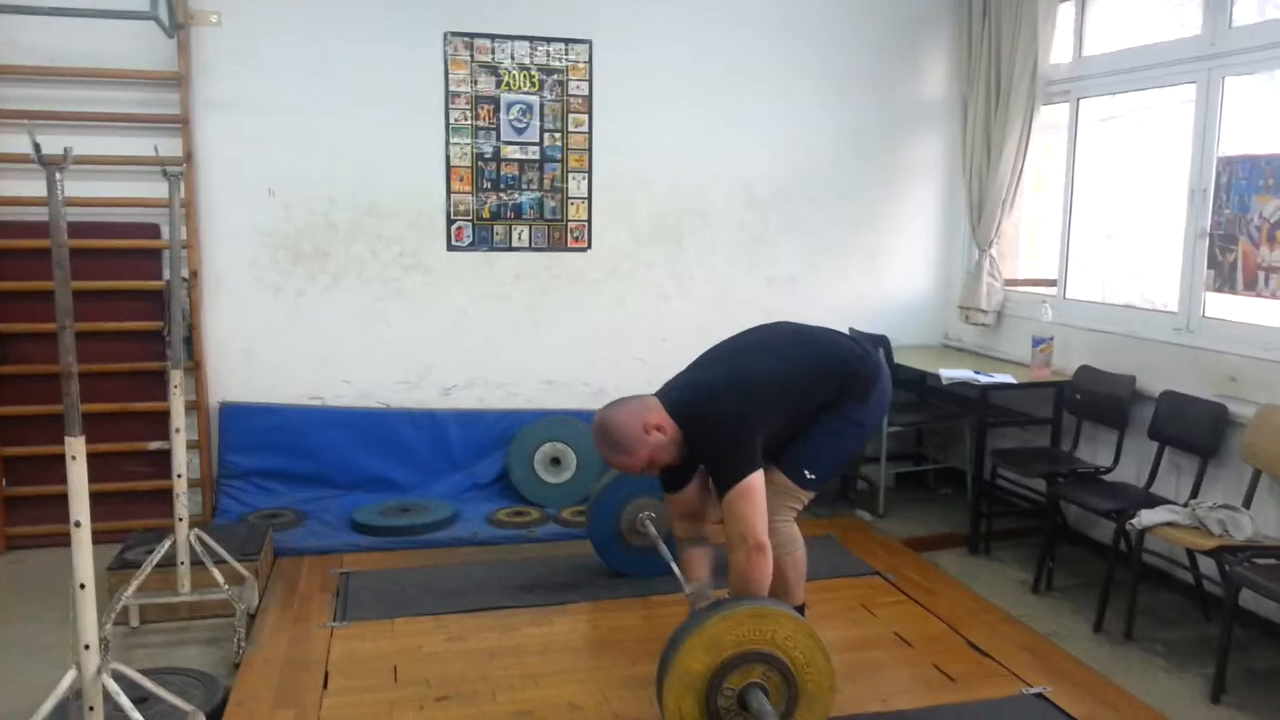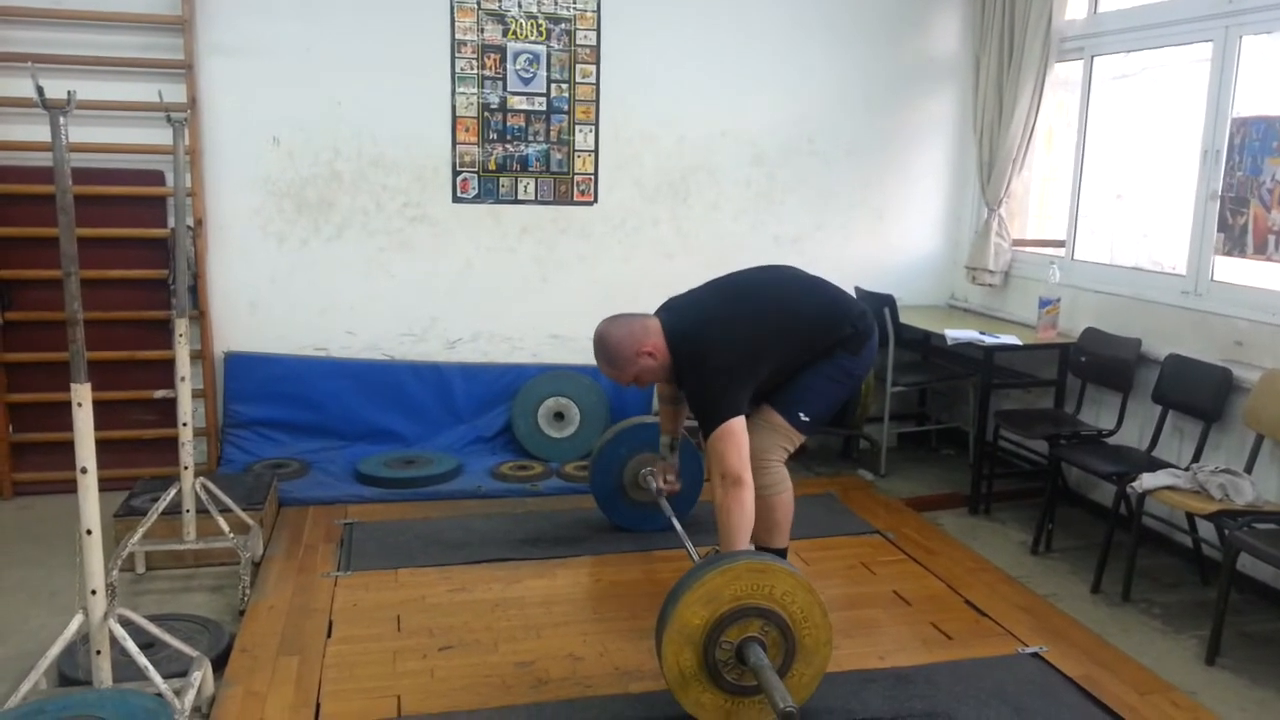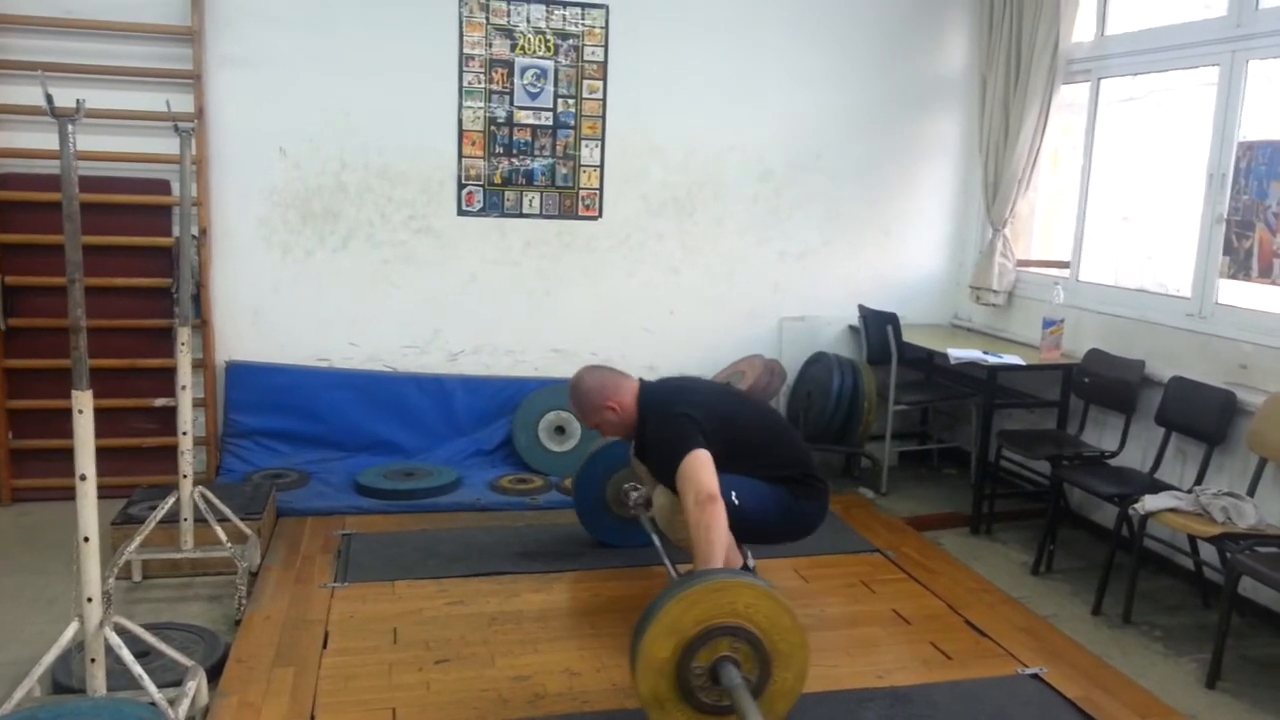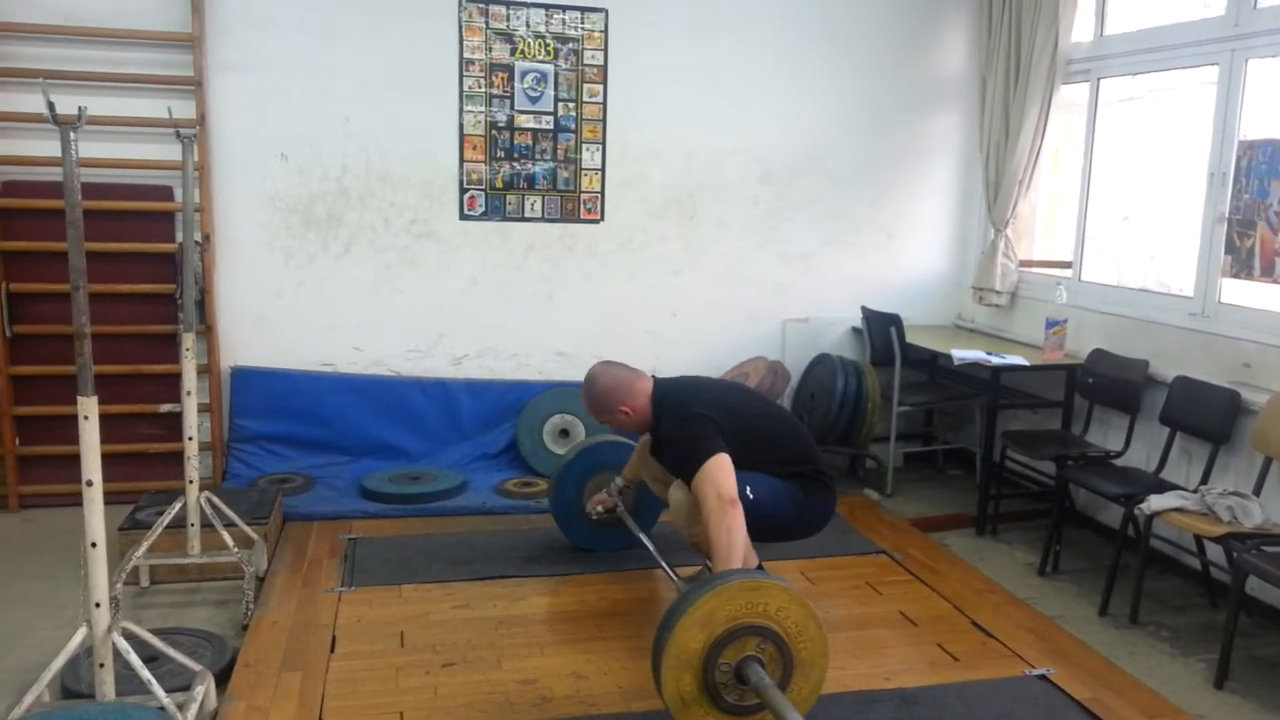
dt=1s
person 1, frame 1
left shoulder: (720, 428)
right shoulder: (670, 419)
left elbow: (751, 543)
right elbow: (690, 522)
right wrist: (701, 604)
left hip: (856, 386)
right hip: (802, 380)
left knee: (770, 511)
right knee: (738, 498)
person 1, frame 2
left shoulder: (710, 361)
right shoulder: (665, 327)
left elbow: (732, 478)
right elbow: (672, 390)
right wrist: (668, 450)
left hip: (846, 342)
right hip: (794, 334)
left knee: (762, 451)
right knee: (729, 446)
right ankle: (751, 550)
person 1, frame 3
left shoulder: (667, 423)
right shoulder: (659, 399)
left elbow: (706, 501)
left hip: (796, 500)
left knee: (675, 504)
right ankle: (734, 559)
person 1, frame 4
left shoulder: (685, 422)
right shoulder: (667, 397)
left elbow: (724, 505)
right elbow: (649, 443)
left hip: (804, 497)
left knee: (688, 498)
right knee: (651, 455)
right ankle: (742, 563)
